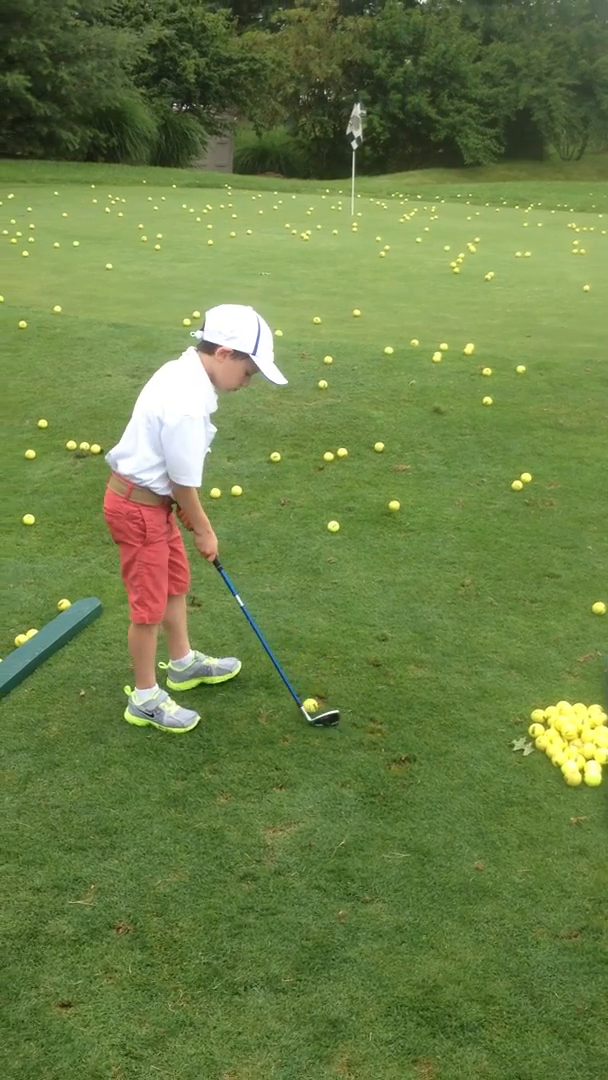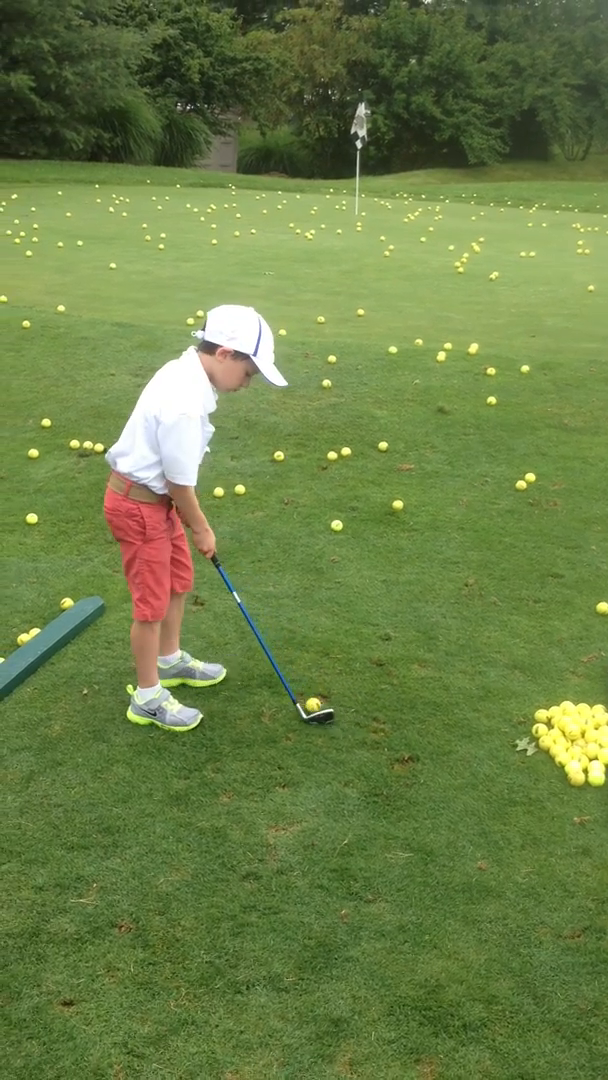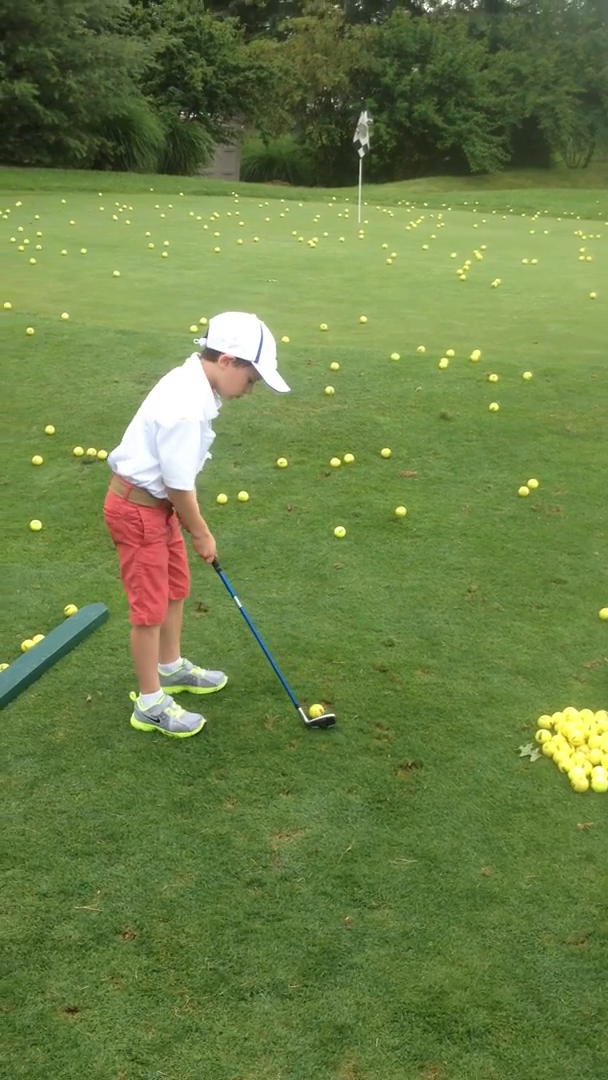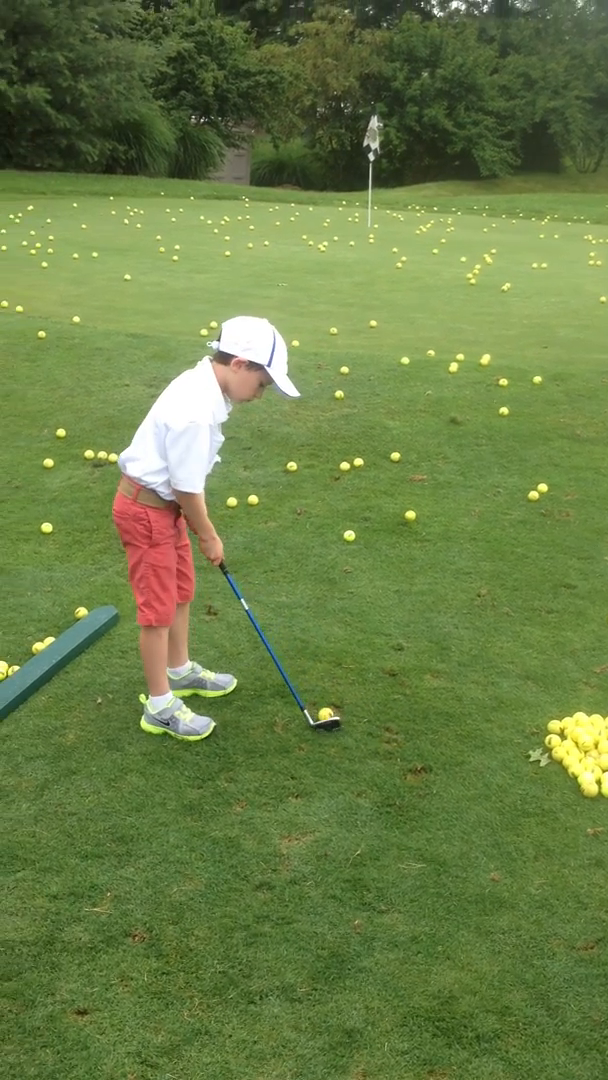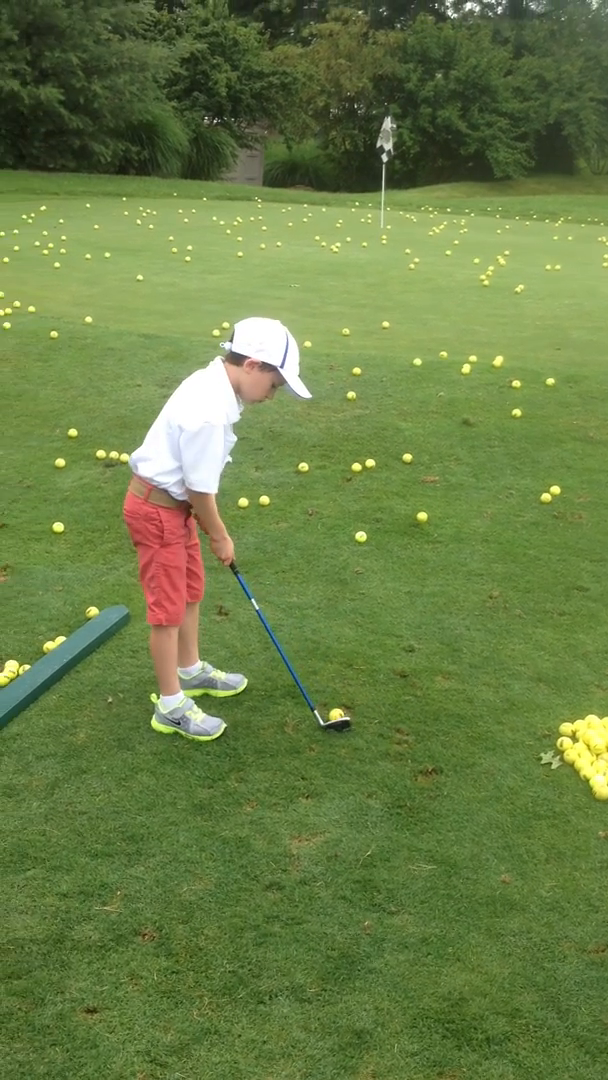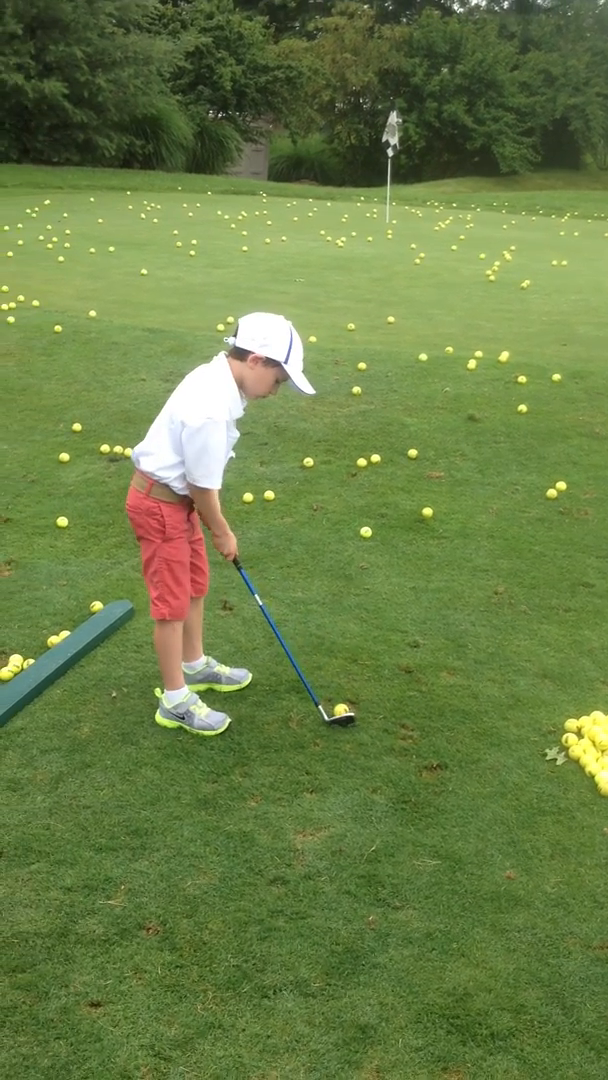
dt=0.1s
person 1, frame 1
left shoulder: (181, 372)
right shoulder: (185, 404)
right elbow: (183, 482)
left wrist: (188, 511)
right wrist: (203, 530)
left hip: (152, 497)
right hip: (137, 506)
left knee: (175, 583)
right knee: (149, 603)
left ankle: (183, 663)
right ankle: (144, 697)
person 1, frame 2
left shoulder: (185, 372)
right shoulder: (184, 403)
right elbow: (180, 481)
left wrist: (191, 512)
right wrist: (201, 528)
left hip: (156, 495)
right hip: (137, 504)
left knee: (178, 581)
right knee: (151, 601)
left ankle: (170, 660)
right ankle: (147, 696)
person 1, frame 3
left shoulder: (190, 380)
right shoulder: (185, 408)
right elbow: (178, 486)
left wrist: (192, 514)
right wrist: (201, 534)
left hip: (156, 500)
right hip: (136, 508)
left knee: (175, 589)
right knee: (150, 605)
left ankle: (171, 668)
right ankle: (150, 703)
person 1, frame 4
left shoulder: (201, 383)
right shoulder: (196, 411)
right elbow: (186, 487)
left wrist: (199, 519)
right wrist: (208, 536)
left hip: (163, 502)
right hip: (145, 509)
left knee: (180, 592)
right knee: (157, 607)
left ankle: (180, 671)
right ankle: (159, 705)
person 1, frame 5
left shoulder: (212, 383)
right shoulder: (209, 412)
right elbow: (199, 488)
left wrist: (210, 516)
right wrist: (220, 537)
left hip: (174, 501)
right hip: (155, 508)
left knee: (190, 592)
right knee: (168, 606)
left ankle: (190, 671)
right ankle: (170, 705)
person 1, frame 6
left shoulder: (216, 378)
right shoulder: (212, 408)
right elbow: (199, 484)
left wrist: (215, 496)
right wrist: (222, 531)
left hip: (178, 496)
right hip: (159, 503)
left knee: (195, 586)
right knee: (172, 601)
left ankle: (195, 665)
right ankle: (174, 700)
